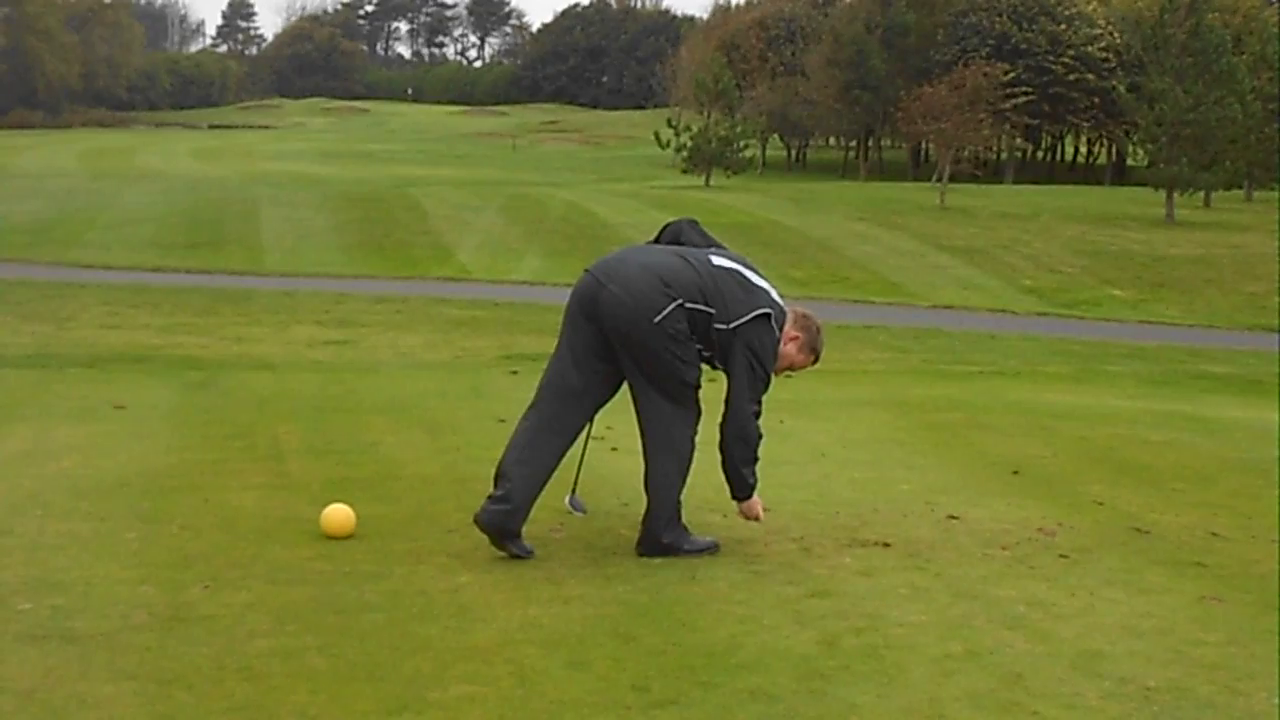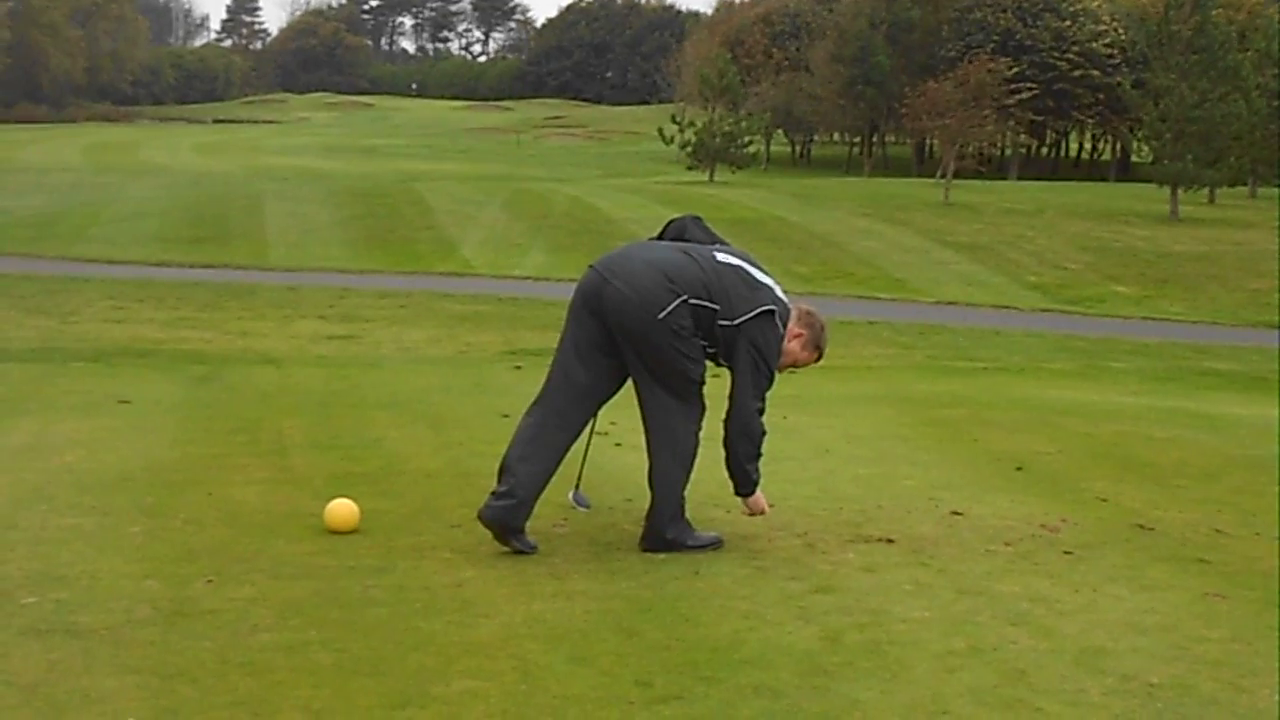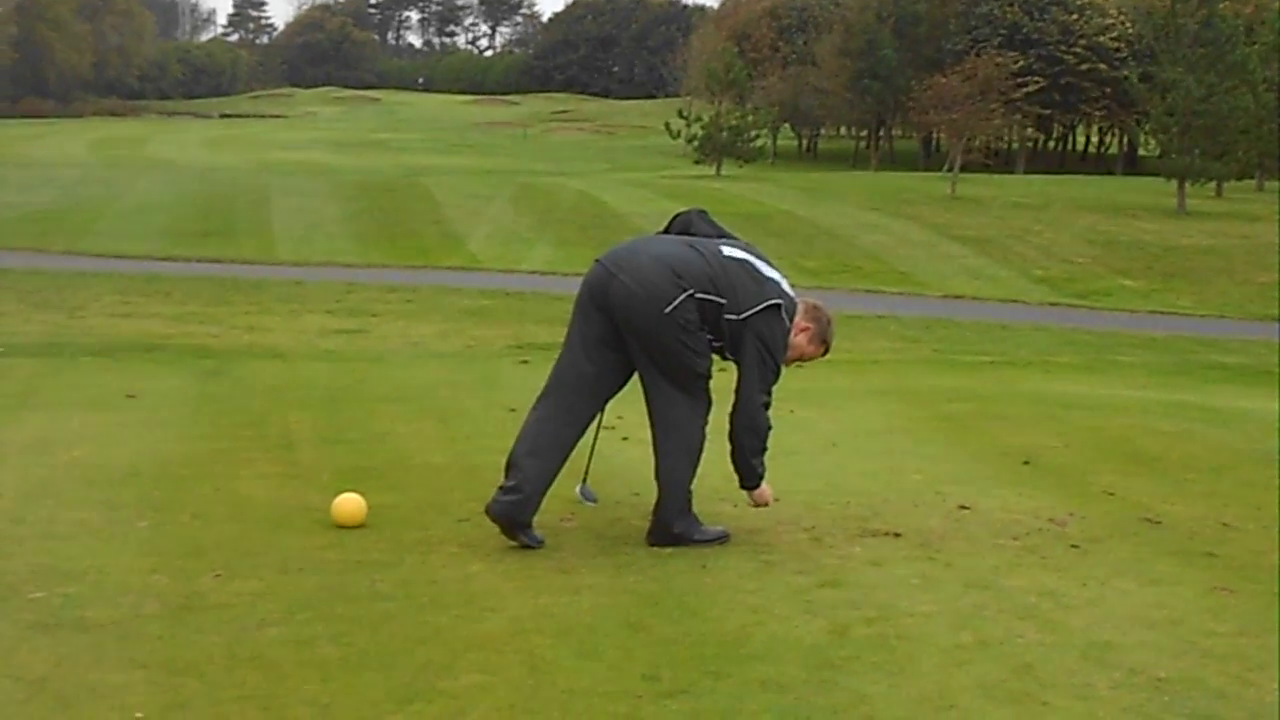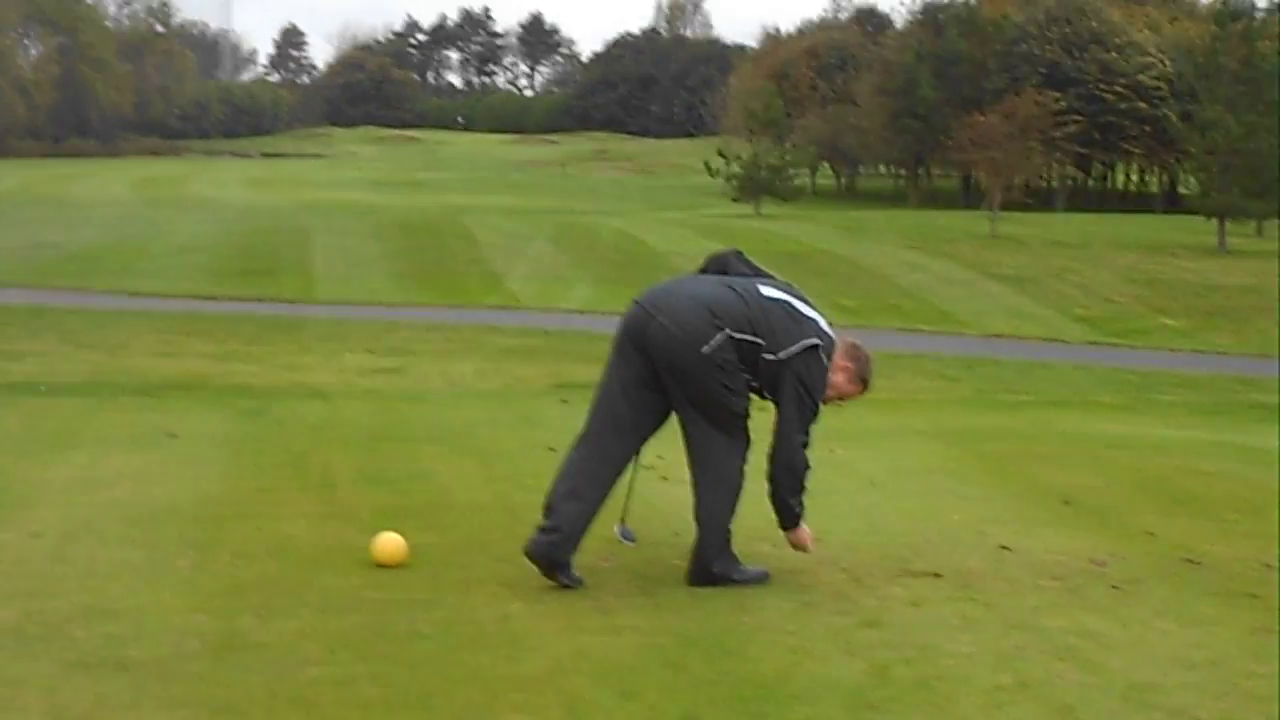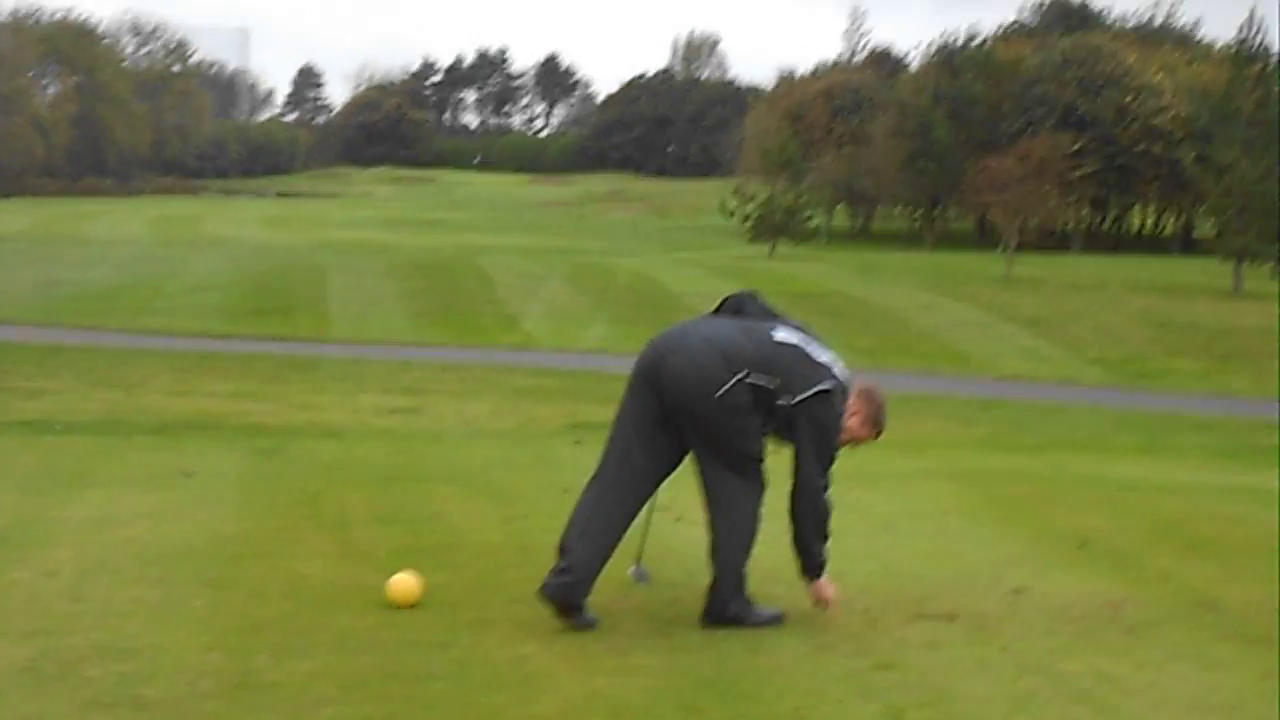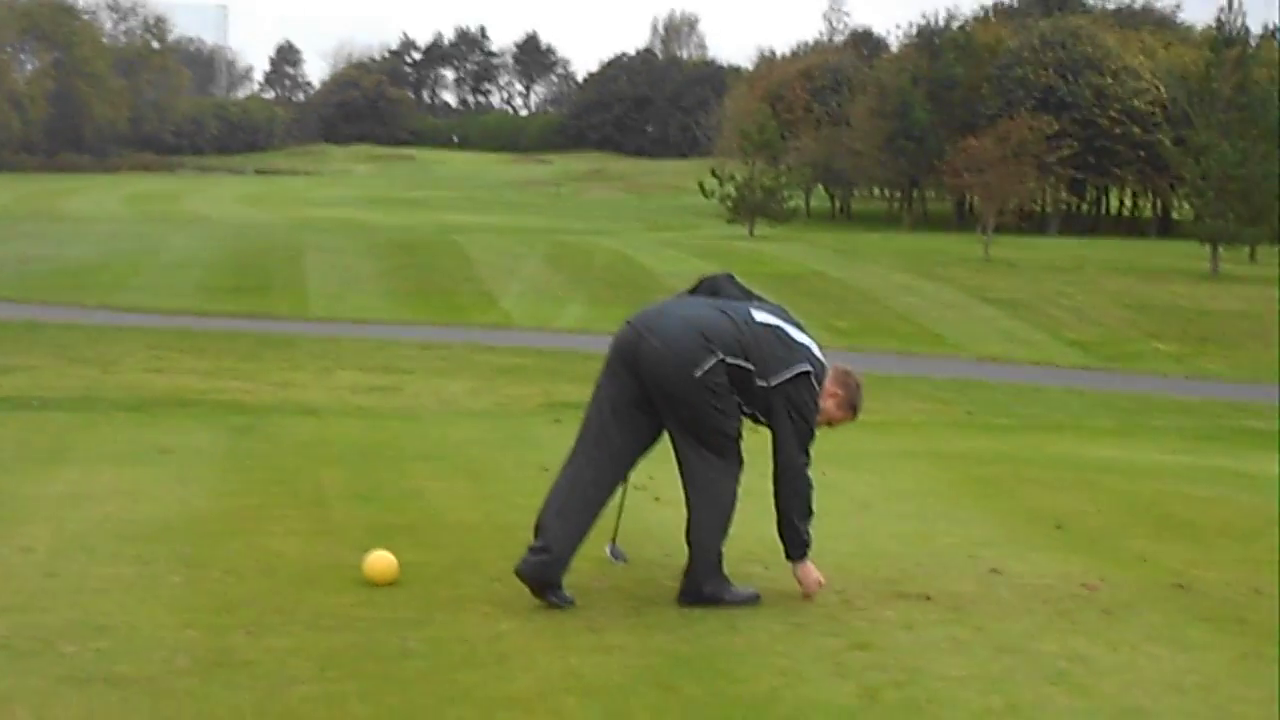
dt=0.2s
person 1, frame 1
left shoulder: (742, 283)
right shoulder: (761, 328)
left elbow: (682, 229)
right elbow: (741, 416)
right wrist: (744, 493)
left hip: (600, 279)
right hip: (647, 304)
left knee: (557, 406)
right knee: (675, 416)
left ankle: (502, 512)
right ankle: (663, 532)
person 1, frame 2
left shoulder: (750, 281)
right shoulder: (765, 325)
left elbow: (685, 226)
right elbow: (744, 413)
right wrist: (747, 488)
left hip: (603, 276)
right hip: (652, 300)
left knee: (562, 403)
right knee: (680, 411)
left ankle: (506, 508)
right ankle: (667, 528)
person 1, frame 3
left shoulder: (754, 274)
right shoulder: (772, 319)
left elbow: (691, 220)
right elbow: (751, 406)
right wrist: (752, 480)
left hip: (610, 269)
right hip: (658, 296)
left knee: (568, 397)
right knee: (685, 405)
left ankle: (513, 503)
right ankle: (674, 522)
person 1, frame 4
left shoulder: (793, 312)
right shoulder: (810, 358)
left elbow: (728, 260)
right elbow: (789, 445)
right wrist: (792, 522)
left hip: (649, 310)
right hip: (696, 335)
left knee: (607, 437)
right knee: (725, 445)
left ankle: (553, 543)
right ankle: (713, 561)
person 1, frame 5
left shoulder: (804, 349)
right shoulder: (825, 401)
left elbow: (742, 303)
right elbow: (809, 491)
right wrist: (815, 573)
left hip: (663, 351)
right hip: (711, 378)
left knee: (620, 479)
right knee: (739, 486)
left ankle: (567, 584)
right ankle: (728, 603)
person 1, frame 6
left shoulder: (784, 333)
right shoulder: (800, 382)
left elbow: (719, 284)
right elbow: (791, 471)
right wrist: (799, 557)
left hip: (640, 331)
right hip: (687, 358)
left knee: (596, 459)
right knee: (717, 467)
left ankle: (542, 563)
right ankle: (705, 583)
